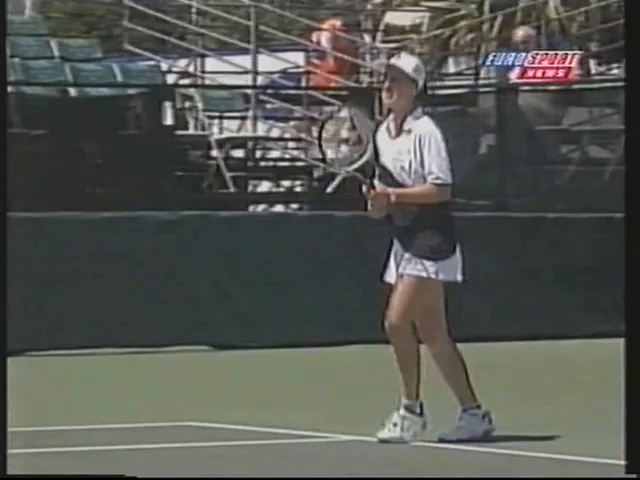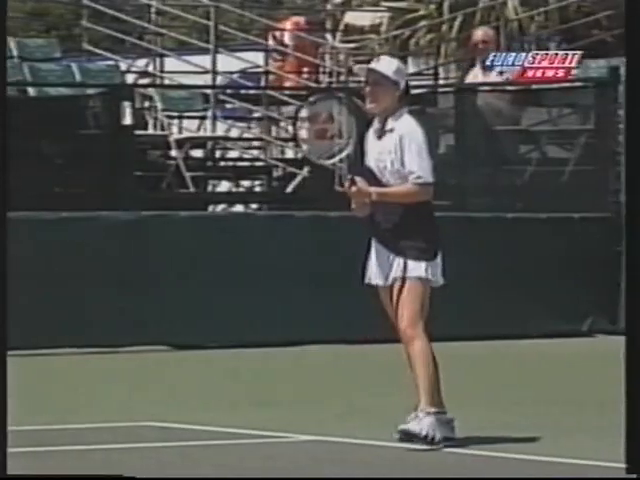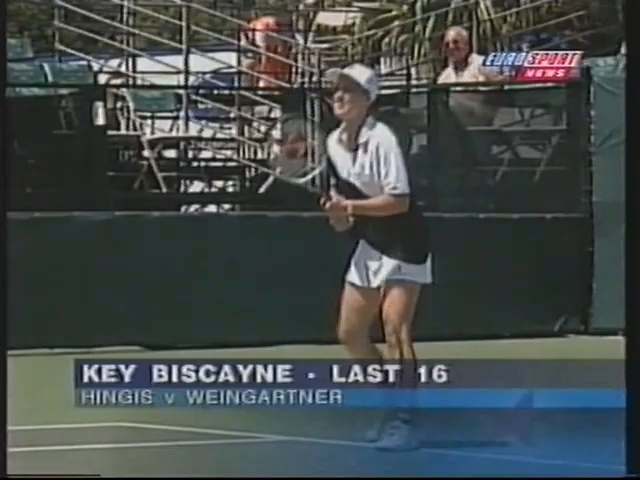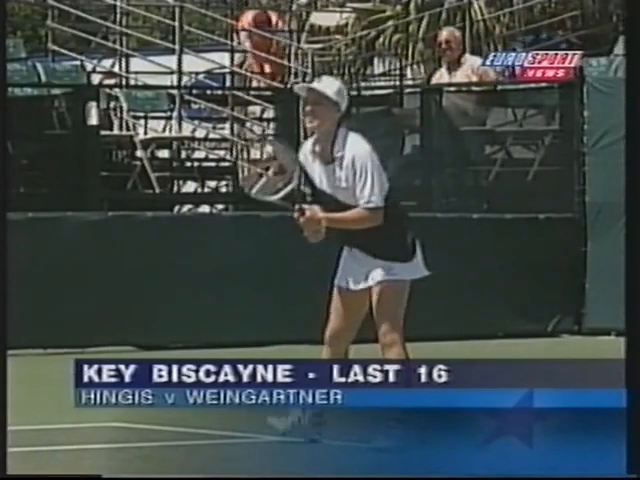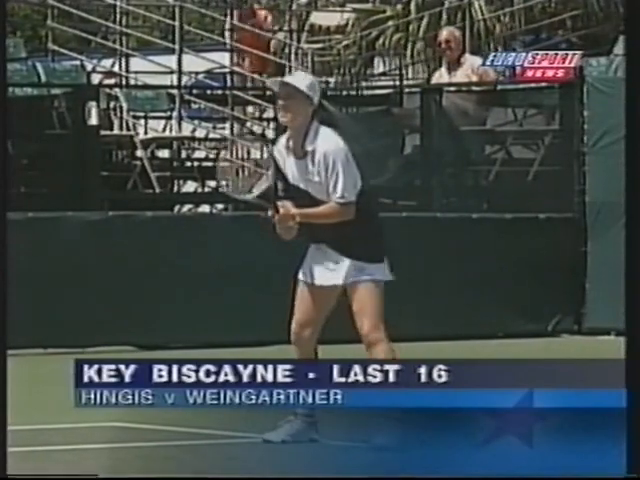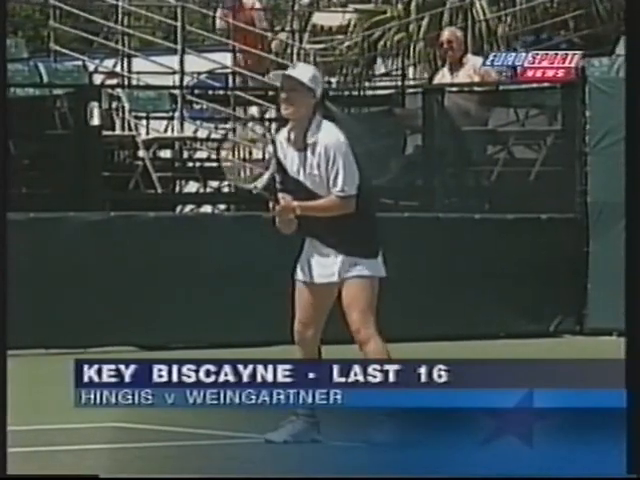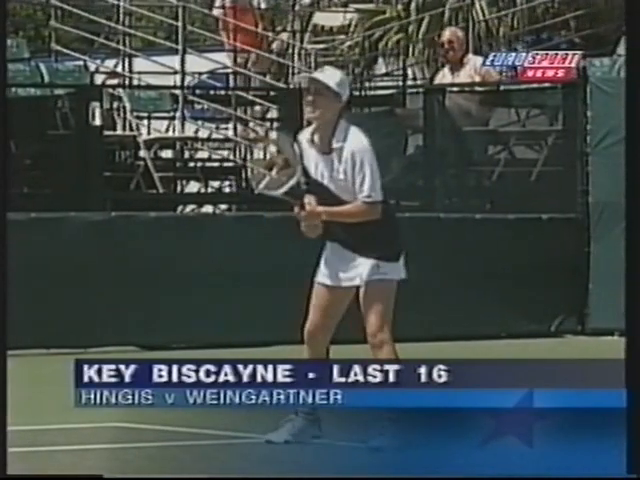
dt=0.3s
person 1, frame 1
left shoulder: (425, 130)
right shoulder: (382, 133)
left elbow: (442, 189)
left wrist: (392, 196)
right wrist: (379, 201)
left hip: (430, 240)
right hip: (405, 241)
left knee: (395, 322)
right knee: (433, 333)
left ankle: (410, 410)
right ankle: (473, 413)
person 1, frame 2
left shoulder: (408, 130)
right shoulder: (371, 133)
left elbow: (423, 189)
left wrist: (374, 193)
right wrist: (360, 197)
left hip: (413, 243)
right hip: (385, 244)
left knee: (411, 328)
right knee: (408, 332)
left ankle: (429, 413)
right ankle: (437, 416)
person 1, frame 3
left shoulder: (382, 139)
right shoulder: (333, 142)
left elbow: (399, 200)
left wrist: (350, 207)
right wrist: (336, 209)
left hip: (402, 246)
right hip: (369, 248)
left knee: (395, 334)
right knee: (349, 334)
left ankle: (404, 422)
right ankle: (392, 407)
person 1, frame 4
left shoulder: (358, 151)
right shoulder: (306, 153)
left elbow: (374, 213)
left wrist: (325, 220)
right wrist: (312, 222)
left hip: (389, 249)
right hip: (355, 251)
left knee: (388, 335)
right knee: (335, 338)
right ankle: (314, 413)
person 1, frame 5
left shoulder: (331, 146)
right shoulder: (281, 148)
left elbow: (346, 208)
left wrist: (298, 214)
right wrist: (285, 219)
left hip: (359, 248)
right hip: (321, 250)
left knee: (370, 333)
right knee: (301, 333)
right ankle: (306, 416)
person 1, frame 6
left shoulder: (331, 140)
right shoulder: (281, 140)
left elbow: (346, 202)
left wrist: (298, 208)
right wrist: (285, 212)
left hip: (353, 246)
right hip: (317, 246)
left knee: (363, 330)
right knee: (304, 335)
right ankle: (307, 417)
person 1, frame 7
left shoulder: (357, 145)
right shoulder: (303, 141)
left elbow: (372, 207)
left wrist: (323, 213)
right wrist: (309, 216)
left hip: (375, 248)
right hip: (338, 249)
left knee: (378, 335)
right knee: (314, 333)
right ankle: (309, 415)
